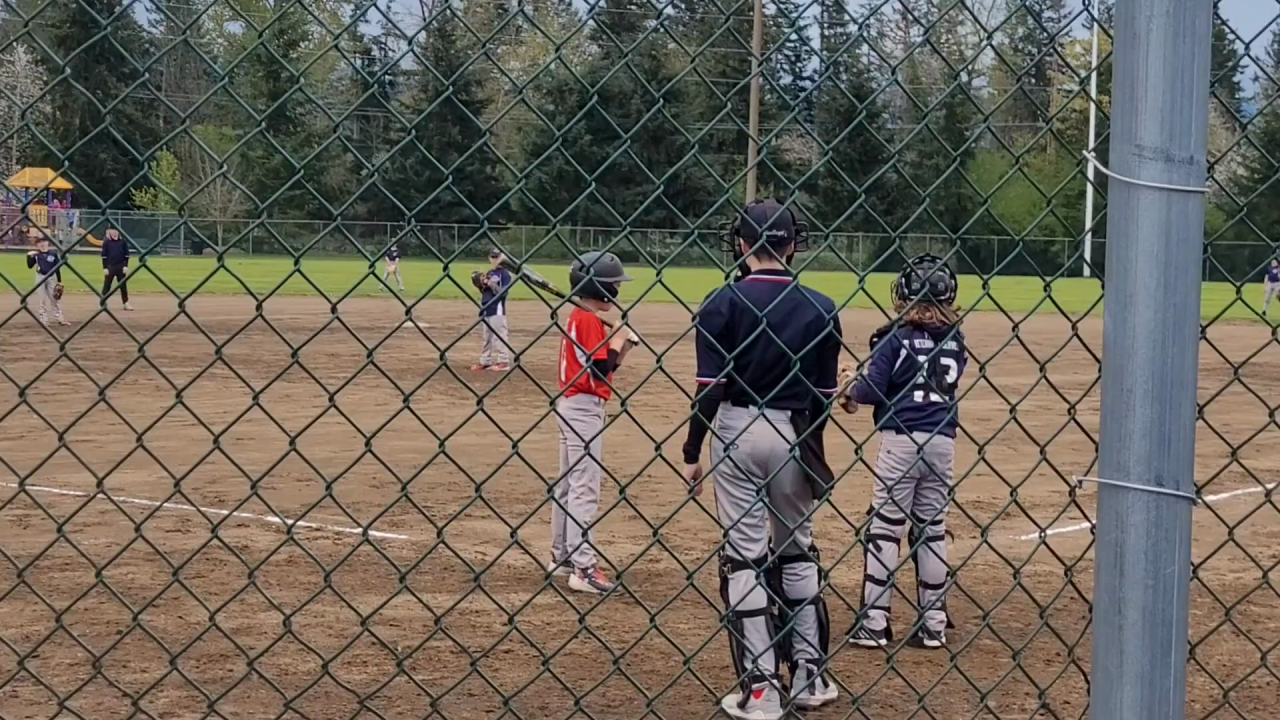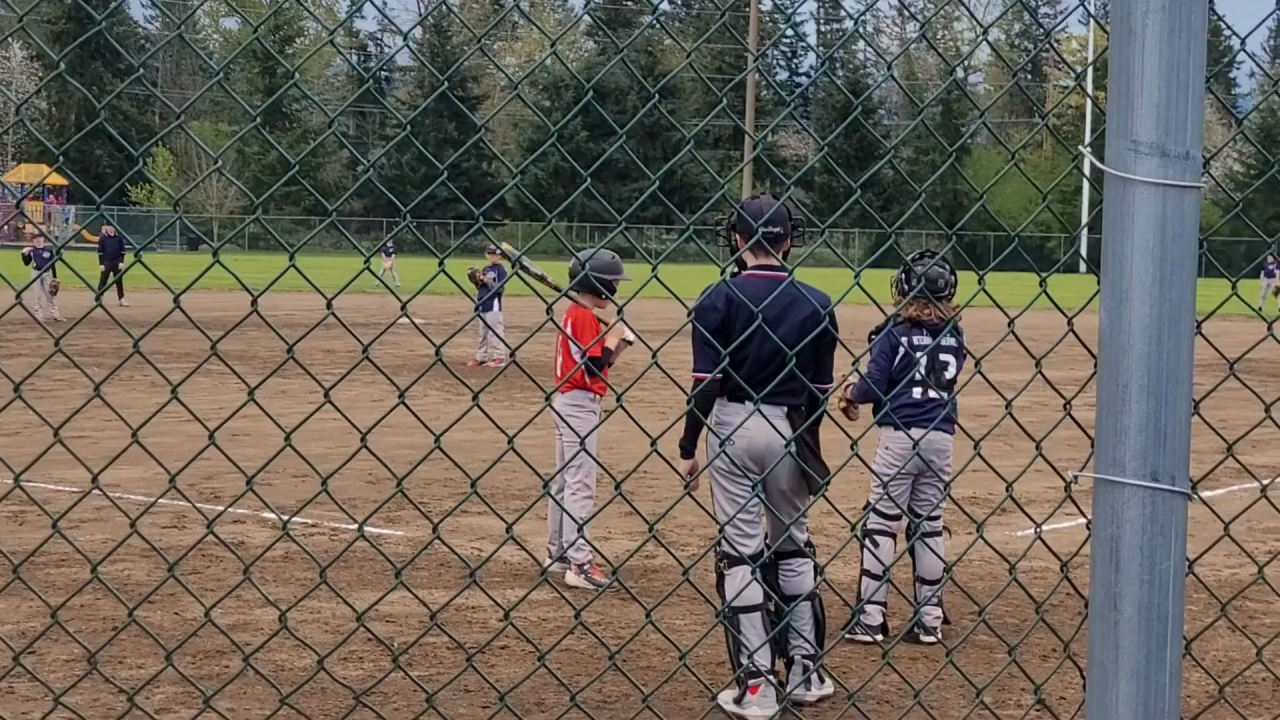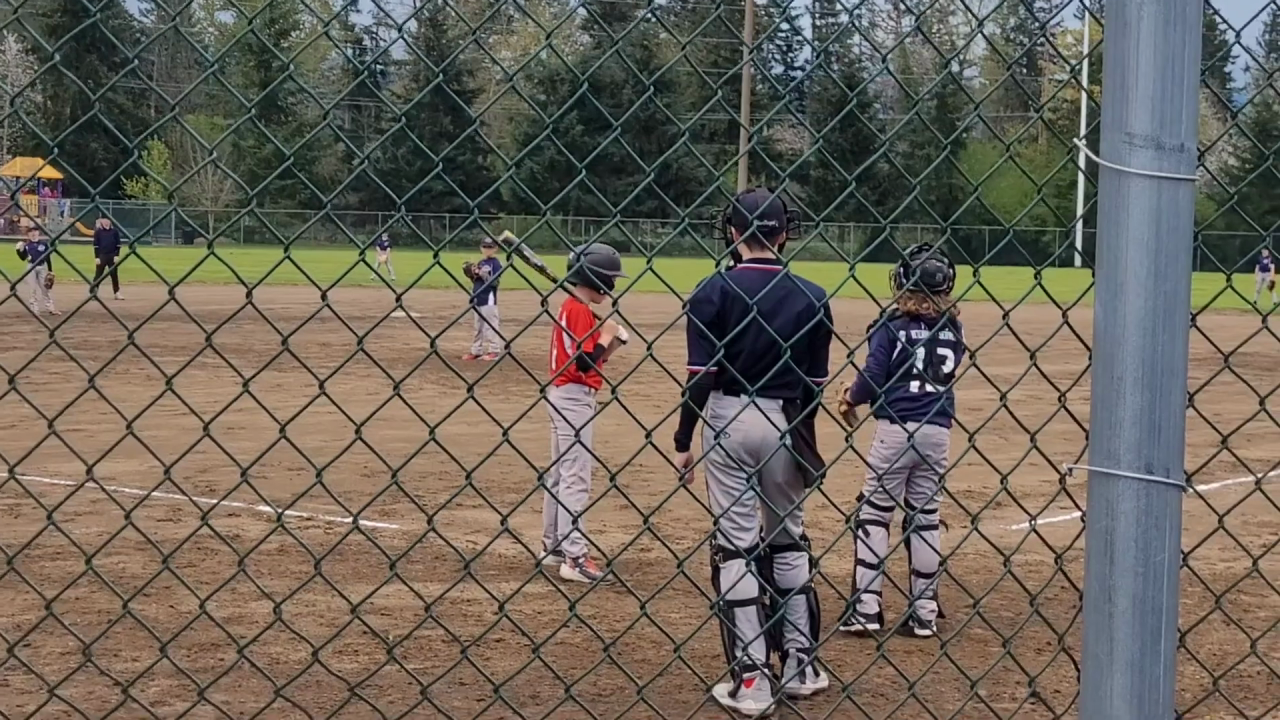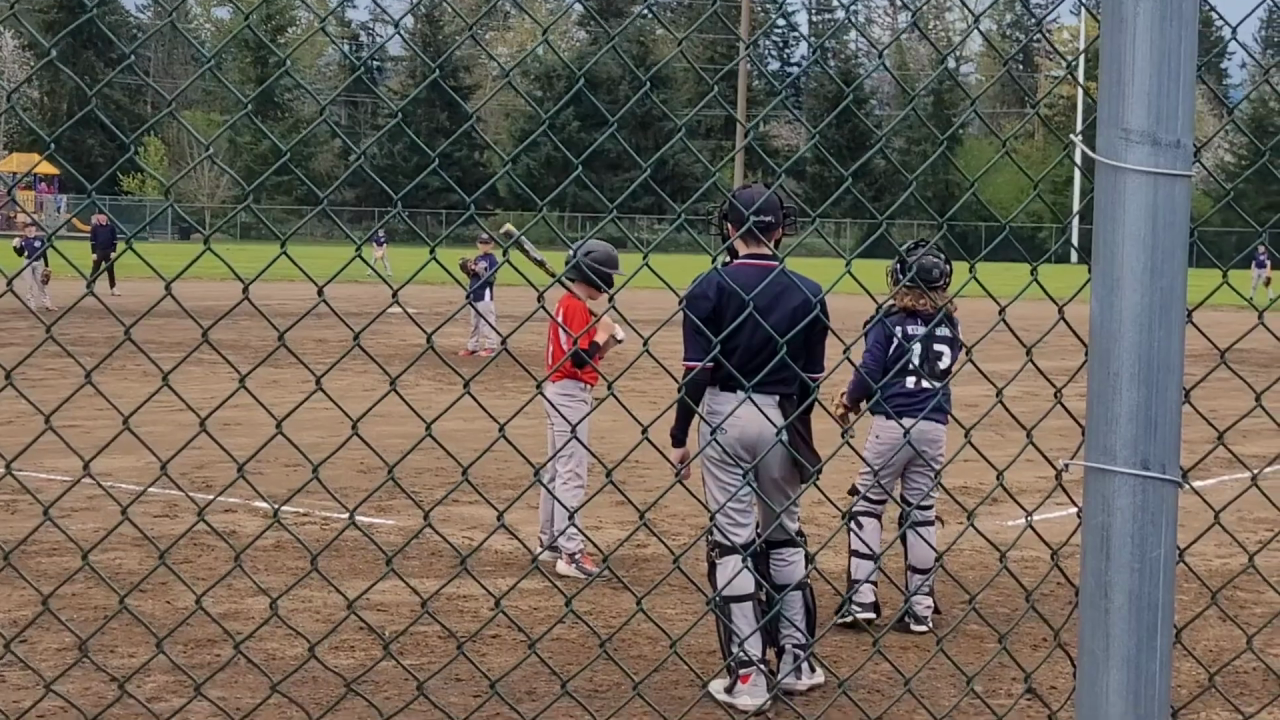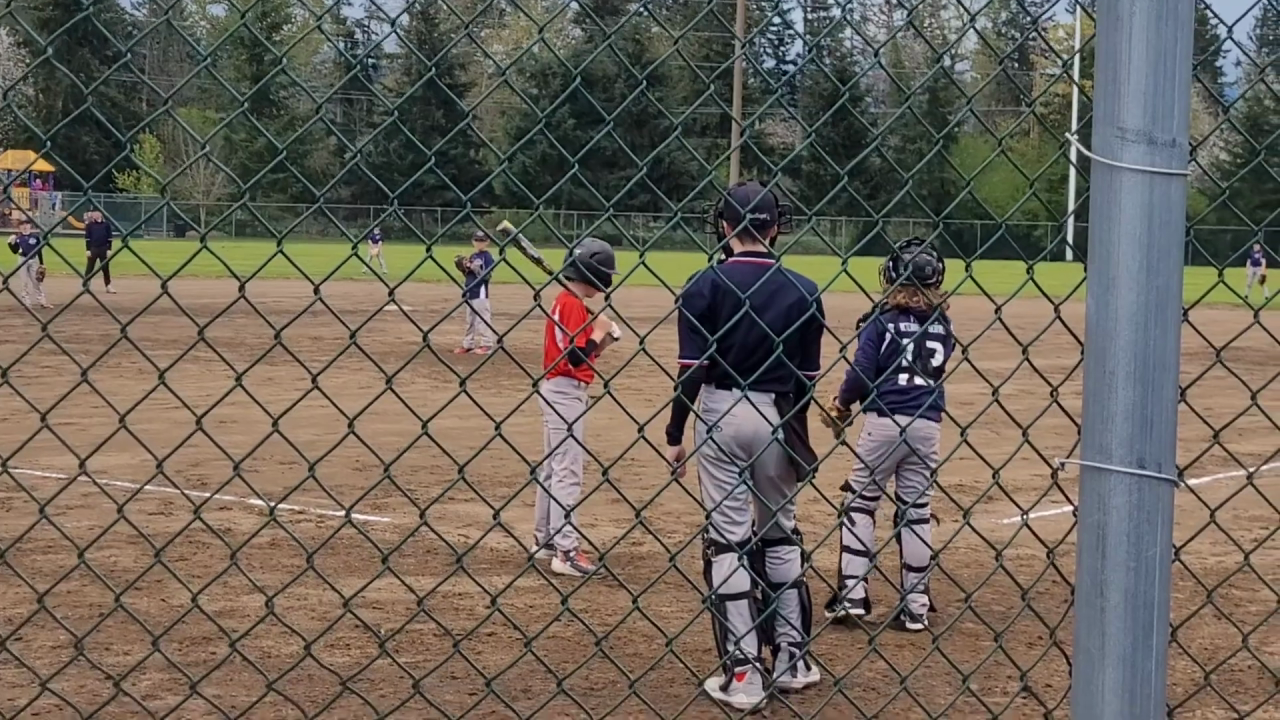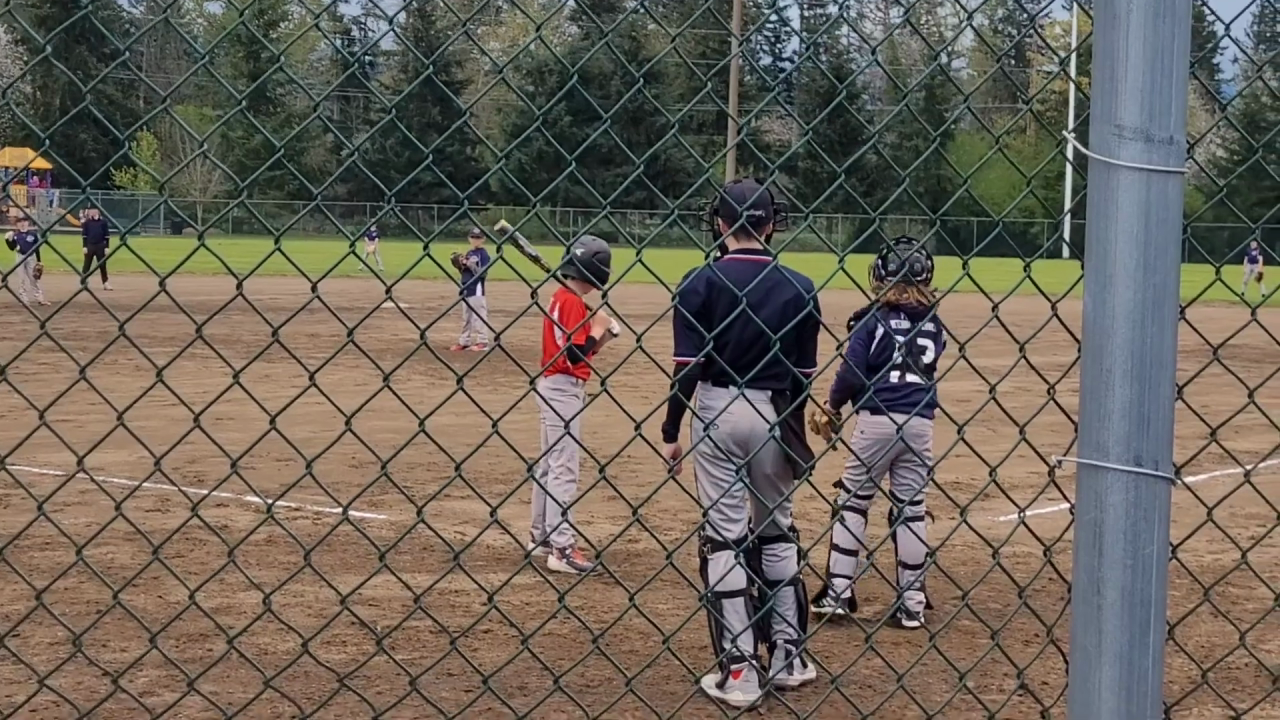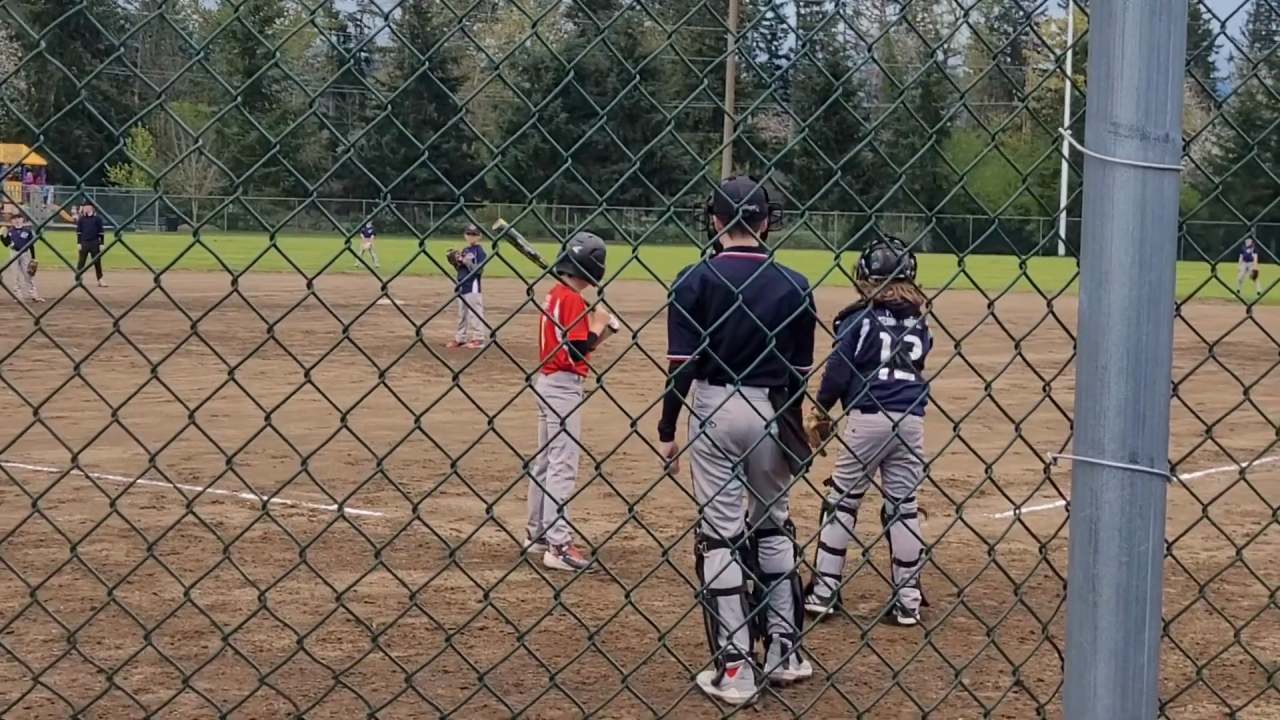
dt=0.1s
person 1, frame 1
left shoulder: (723, 302)
right shoulder: (821, 308)
left elbow: (709, 388)
right elbow: (824, 396)
left wrist: (691, 454)
left hip: (737, 435)
right hip: (795, 437)
left knee: (744, 559)
right knee: (798, 553)
right ankle: (810, 677)
person 1, frame 2
left shoulder: (719, 297)
right shoulder: (817, 304)
left elbow: (706, 383)
right elbow: (820, 391)
left wrist: (688, 449)
left hip: (734, 430)
right hip: (790, 432)
left knee: (740, 555)
right knee: (794, 549)
right ankle: (806, 673)
person 1, frame 3
left shoulder: (714, 290)
right shoulder: (812, 296)
left elbow: (700, 375)
right elbow: (815, 383)
left wrist: (683, 441)
left hip: (729, 422)
right hip: (785, 425)
left knee: (735, 547)
right knee: (789, 542)
right ankle: (801, 665)
person 1, frame 4
left shoulder: (710, 286)
right shoulder: (808, 292)
left elbow: (697, 371)
right elbow: (811, 379)
left wrist: (679, 437)
left hip: (725, 418)
right hip: (782, 421)
left knee: (732, 543)
right knee: (785, 537)
left ankle: (747, 675)
right ankle: (797, 661)
person 1, frame 5
left shoulder: (705, 284)
right shoulder: (803, 290)
left elbow: (692, 369)
right elbow: (807, 377)
left wrist: (674, 435)
left hip: (721, 416)
right hip: (778, 419)
left knee: (727, 541)
right knee: (781, 536)
left ankle: (742, 673)
right ankle: (793, 660)
person 1, frame 6
left shoulder: (701, 282)
right shoulder: (799, 287)
left elbow: (688, 366)
right elbow: (804, 375)
left wrist: (670, 433)
left hip: (718, 414)
right hip: (775, 416)
left knee: (724, 539)
right knee: (777, 533)
left ankle: (738, 670)
right ankle: (789, 657)
person 1, frame 7
left shoulder: (695, 279)
right shoulder: (794, 284)
left elbow: (682, 365)
right elbow: (803, 370)
left wrist: (667, 431)
left hip: (715, 411)
right hip: (772, 413)
left knee: (720, 536)
right knee: (773, 529)
left ankle: (735, 667)
right ankle: (784, 651)
person 2, frame 1
left shoulder: (895, 336)
right shoulder: (955, 340)
left elbow: (874, 388)
left wrist: (851, 391)
left hip: (902, 440)
right hip: (941, 442)
left knee: (884, 528)
right knee: (931, 530)
left ankle: (874, 624)
right ankle: (933, 624)
person 2, frame 2
left shoulder: (894, 333)
right shoulder: (954, 336)
left elbow: (874, 387)
left wrist: (851, 394)
left hip: (900, 437)
right hip: (940, 438)
left knee: (881, 524)
right knee: (929, 526)
left ankle: (871, 619)
right ankle: (929, 620)
person 2, frame 3
left shoulder: (892, 326)
right shoulder: (953, 331)
left elbow: (872, 381)
left wrist: (851, 398)
left hip: (896, 429)
right hip: (938, 432)
left knee: (873, 514)
right knee: (925, 519)
left ankle: (866, 609)
right ankle: (924, 614)
person 2, frame 4
left shoulder: (888, 322)
right shoulder: (950, 327)
left elbow: (869, 377)
left wrist: (848, 400)
left hip: (892, 425)
right hip: (934, 428)
left knee: (866, 507)
right knee: (921, 515)
left ankle: (862, 600)
right ankle: (920, 609)
person 2, frame 5
left shoulder: (882, 320)
right shoulder: (943, 325)
left elbow: (861, 374)
left wrist: (841, 403)
left hip: (885, 422)
right hip: (926, 425)
left knee: (859, 503)
right knee: (916, 513)
left ankle: (852, 595)
right ankle: (916, 607)
person 2, frame 6
left shoulder: (873, 319)
right shoulder: (934, 324)
left elbow: (852, 374)
left wrist: (831, 408)
left hip: (878, 420)
right hip: (920, 423)
left knee: (853, 502)
right knee: (911, 511)
left ankle: (839, 592)
right ankle: (912, 604)
person 2, frame 7
left shoulder: (858, 317)
right shoulder: (919, 322)
left elbow: (835, 374)
left wrist: (819, 415)
left hip: (868, 418)
right hip: (910, 421)
left knee: (842, 503)
right knee: (903, 508)
left ankle: (823, 593)
right ankle: (908, 601)
person 3, frame 1
left shoulder: (577, 317)
right shoulder: (590, 321)
right elbow: (600, 370)
left wrist: (621, 347)
right wrist: (617, 339)
left hip: (571, 406)
right hip: (585, 408)
left knee: (567, 485)
right knee: (585, 489)
left ankle: (561, 557)
right ankle: (583, 569)
person 3, frame 2
left shoulder: (574, 313)
right shoulder: (586, 317)
right elbow: (595, 367)
left wrist: (617, 346)
right wrist: (612, 338)
left hip: (567, 402)
right hip: (580, 404)
left knee: (563, 482)
right knee: (581, 485)
left ankle: (557, 553)
right ankle: (579, 565)
person 3, frame 3
left shoulder: (570, 307)
right shoulder: (580, 310)
right elbow: (585, 363)
left wrist: (610, 343)
right wrist: (606, 336)
left hip: (563, 395)
right hip: (575, 398)
left knee: (558, 475)
right knee: (576, 479)
left ankle: (553, 546)
right ankle: (574, 557)
person 3, frame 4
left shoulder: (567, 303)
right shoulder: (577, 307)
right elbow: (580, 360)
left wrist: (605, 342)
right wrist: (601, 334)
left hip: (560, 391)
right hip: (571, 394)
left knee: (555, 471)
right knee: (572, 475)
left ankle: (550, 542)
right ankle: (570, 553)
person 3, frame 5
left shoulder: (564, 300)
right shoulder: (574, 304)
right elbow: (576, 357)
left wrist: (603, 339)
right wrist: (599, 332)
left hip: (557, 388)
right hip: (566, 391)
left knee: (551, 468)
right knee: (568, 472)
left ankle: (544, 539)
right ankle: (565, 551)
person 3, frame 6
left shoulder: (560, 297)
right shoulder: (573, 302)
right elbow: (575, 355)
left wrist: (601, 336)
right wrist: (598, 329)
left hip: (554, 386)
right hip: (564, 389)
left knee: (548, 466)
right knee: (564, 469)
left ankle: (541, 536)
right ankle: (561, 549)
person 3, frame 7
left shoulder: (555, 294)
right shoulder: (572, 299)
right elbow: (578, 351)
left wrist: (600, 332)
right wrist: (598, 325)
left hip: (549, 382)
right hip: (564, 386)
left knee: (544, 462)
right knee: (563, 466)
left ankle: (537, 534)
right ankle: (558, 545)
